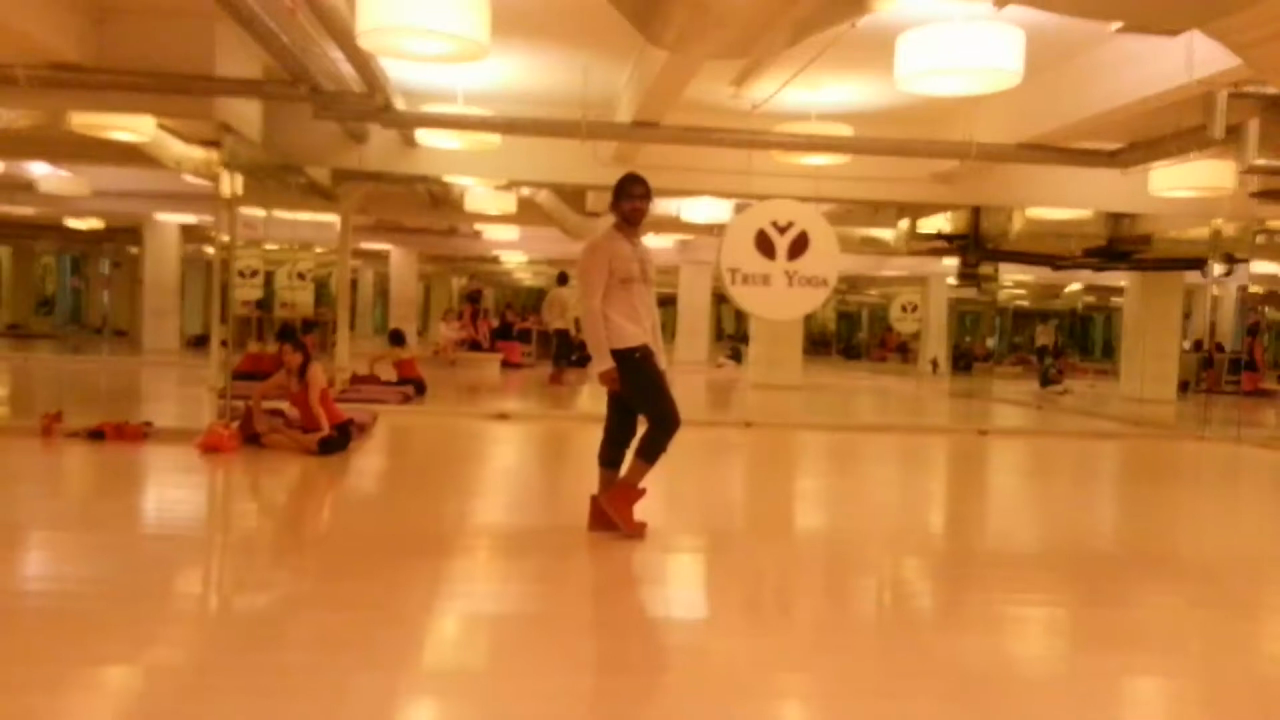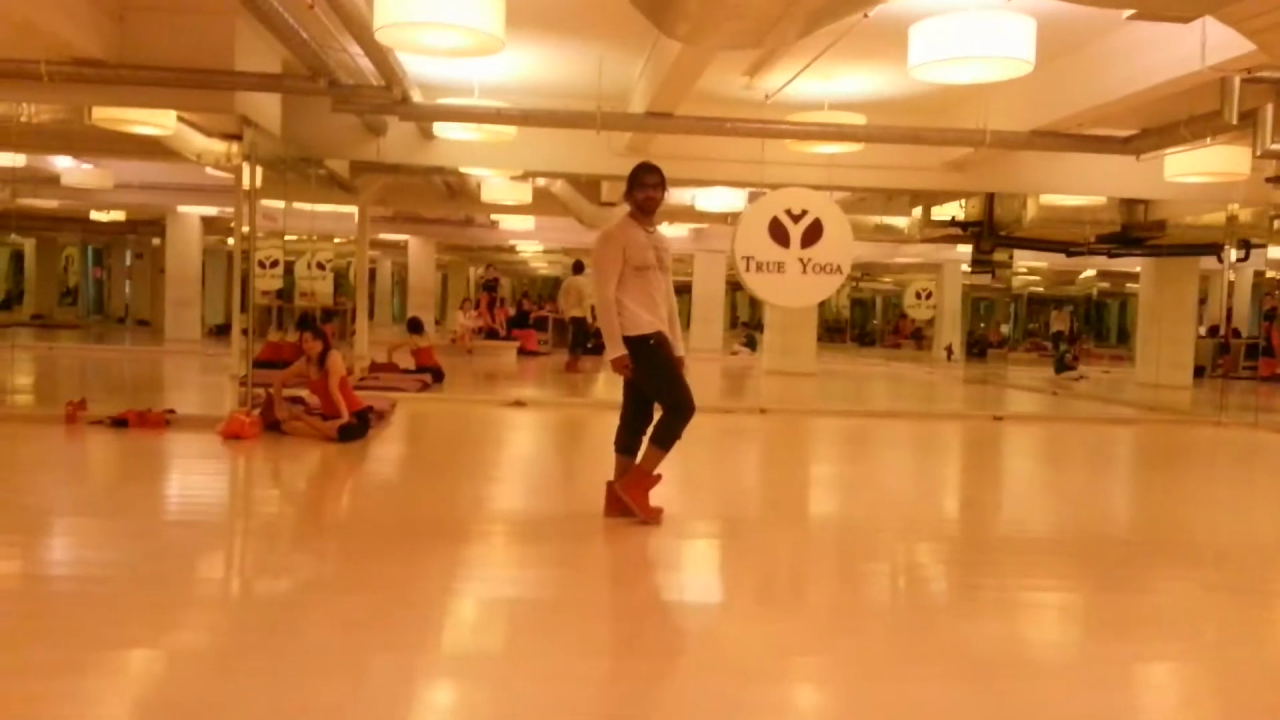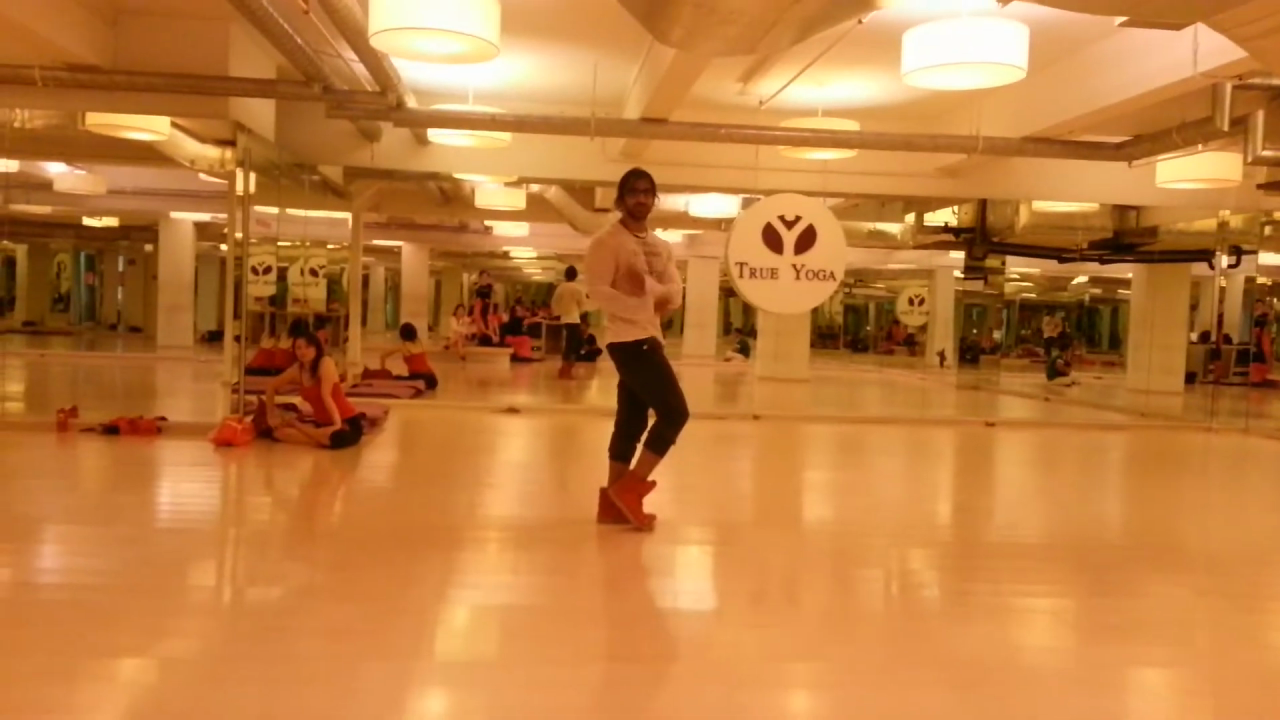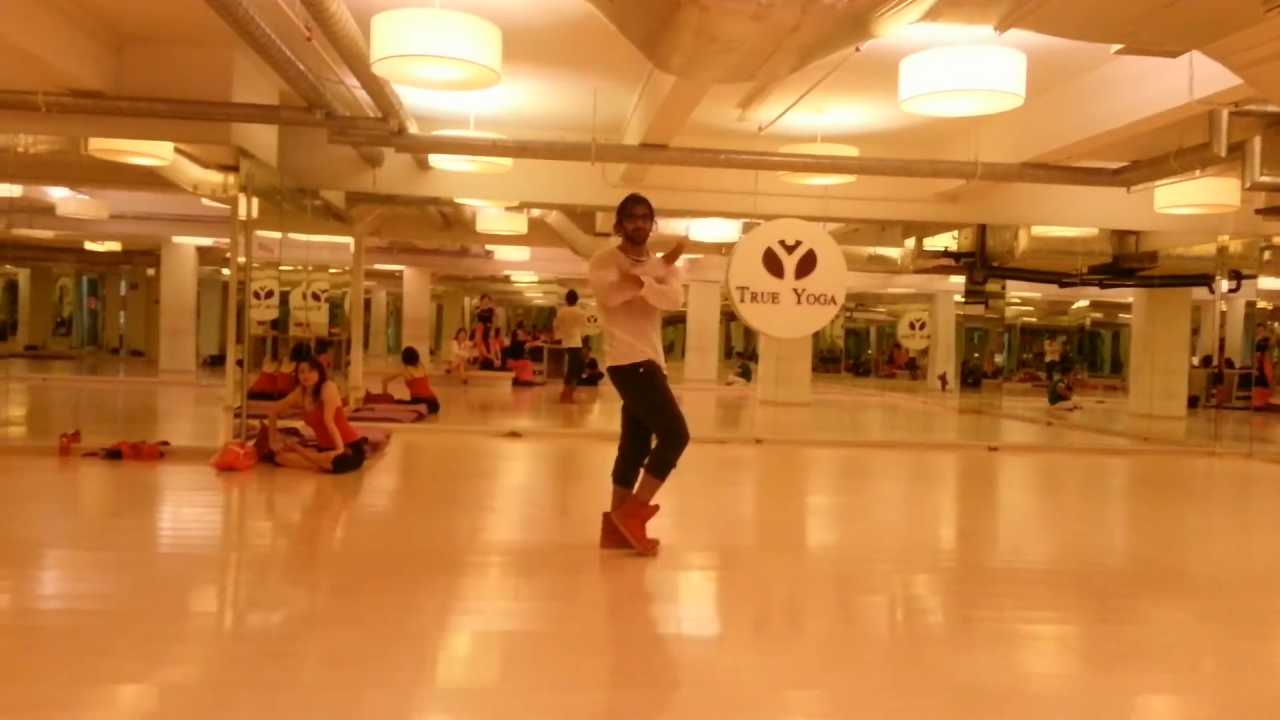
dt=0.4s
person 1, frame 1
left shoulder: (645, 253)
right shoulder: (601, 247)
right elbow: (590, 306)
left wrist: (659, 360)
right wrist: (603, 360)
left hip: (640, 350)
right hip: (621, 350)
left knee: (621, 429)
right knee: (666, 419)
left ankle: (604, 506)
right ankle: (621, 494)
person 1, frame 2
left shoulder: (662, 242)
right shoulder: (615, 236)
right elbow: (604, 294)
left wrist: (677, 347)
right wrist: (615, 348)
left hip: (655, 337)
right hip: (636, 337)
left knee: (637, 415)
right knee: (680, 406)
left ankle: (620, 492)
right ankle: (636, 480)
person 1, frame 3
left shoulder: (660, 246)
right shoulder: (606, 241)
left elbow: (675, 293)
right elbow: (599, 294)
left wrist: (649, 291)
right wrist: (647, 304)
left hip: (647, 340)
right hip: (629, 341)
left knee: (632, 421)
right knee: (674, 411)
left ankle: (613, 500)
right ankle: (630, 486)
person 1, frame 4
left shoulder: (664, 268)
right shoulder: (604, 261)
left elbow: (673, 300)
right elbow: (613, 294)
left wrist: (642, 281)
right wrist: (660, 265)
left hip: (651, 363)
right hip: (628, 363)
left knee: (636, 445)
right knee: (675, 433)
left ankle: (616, 525)
right ankle: (633, 511)
